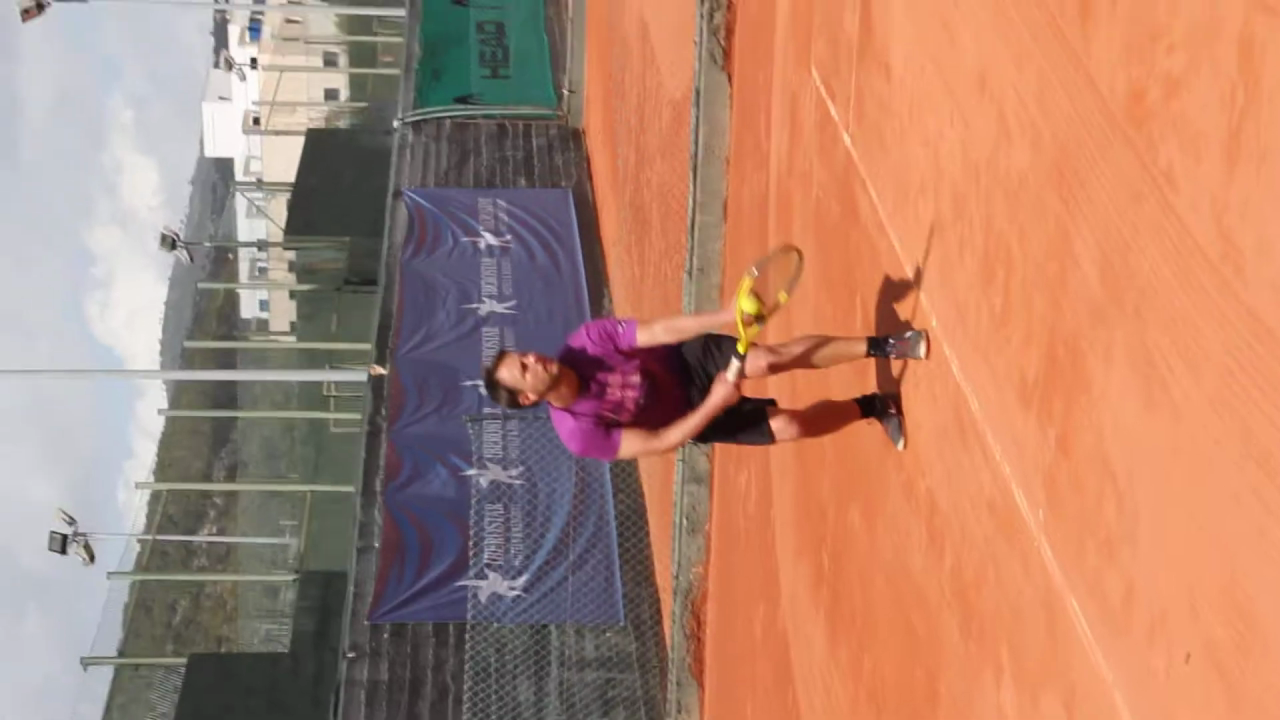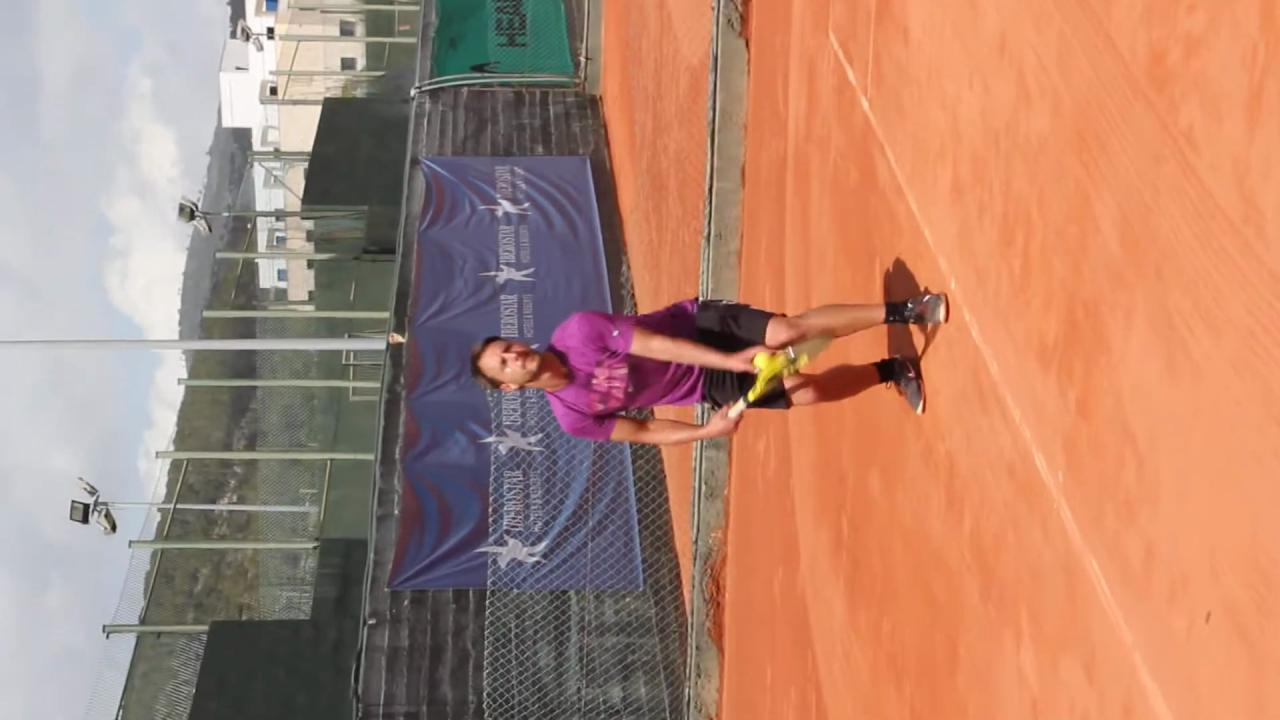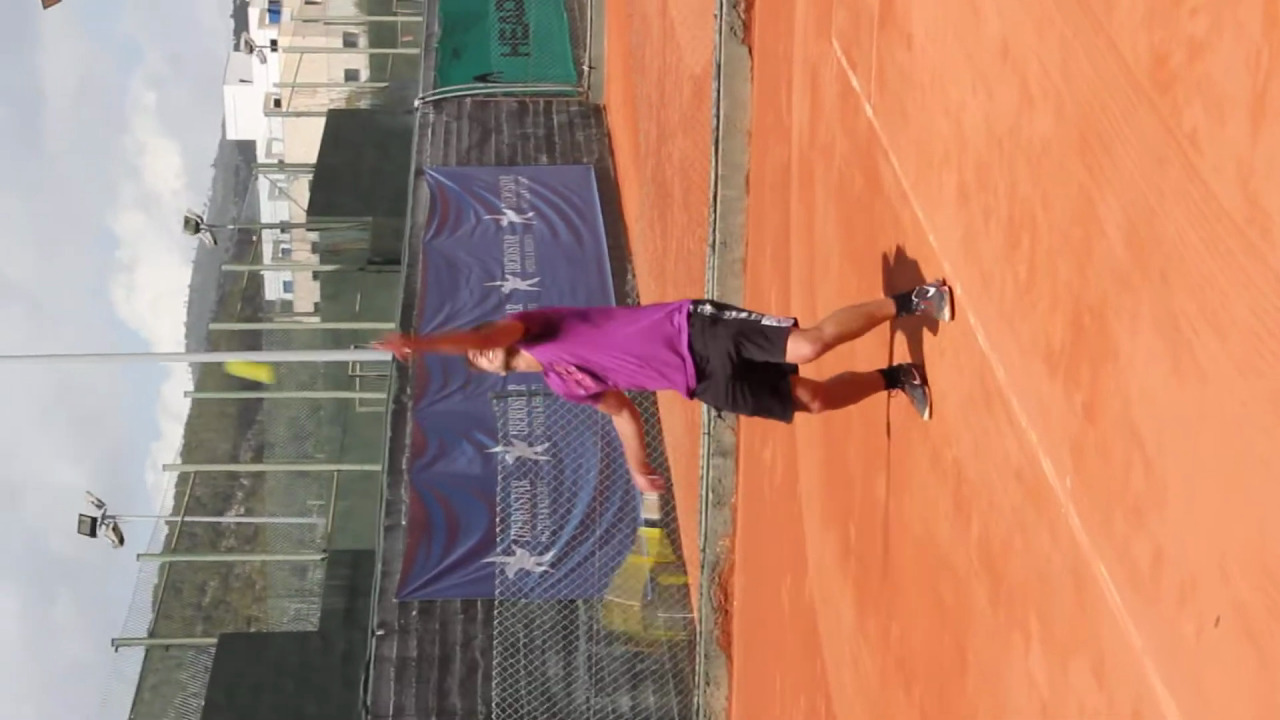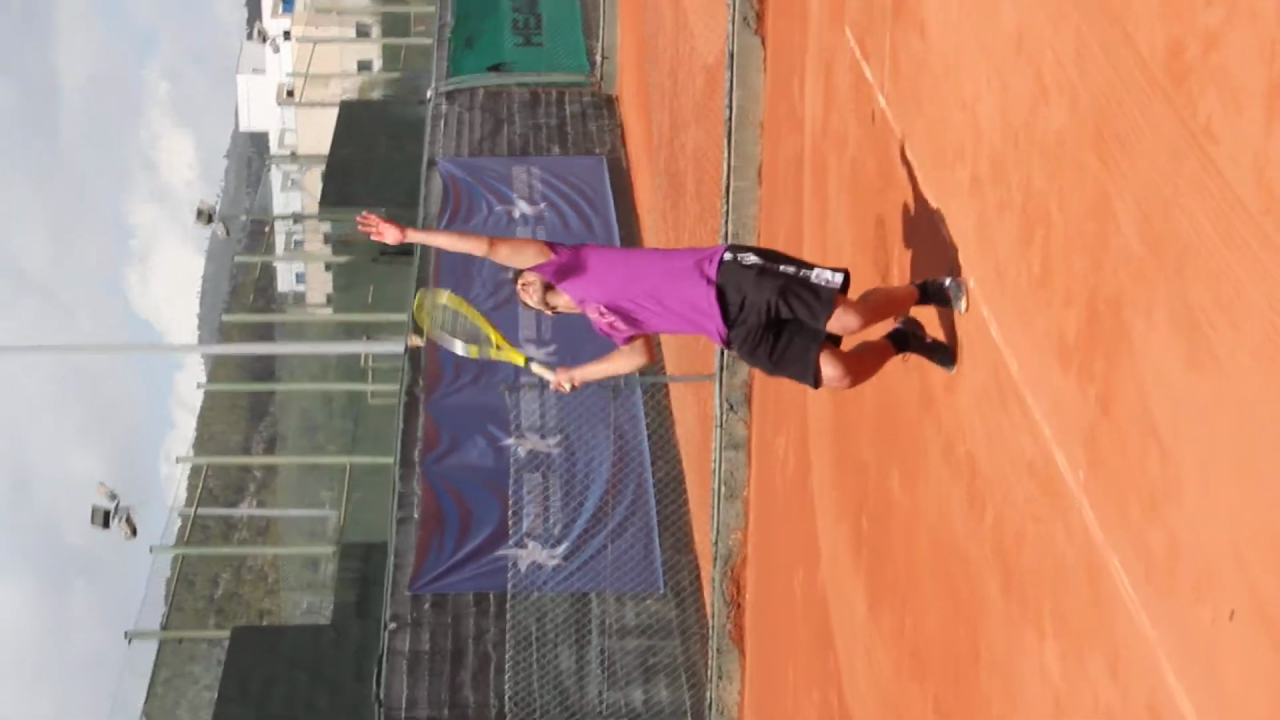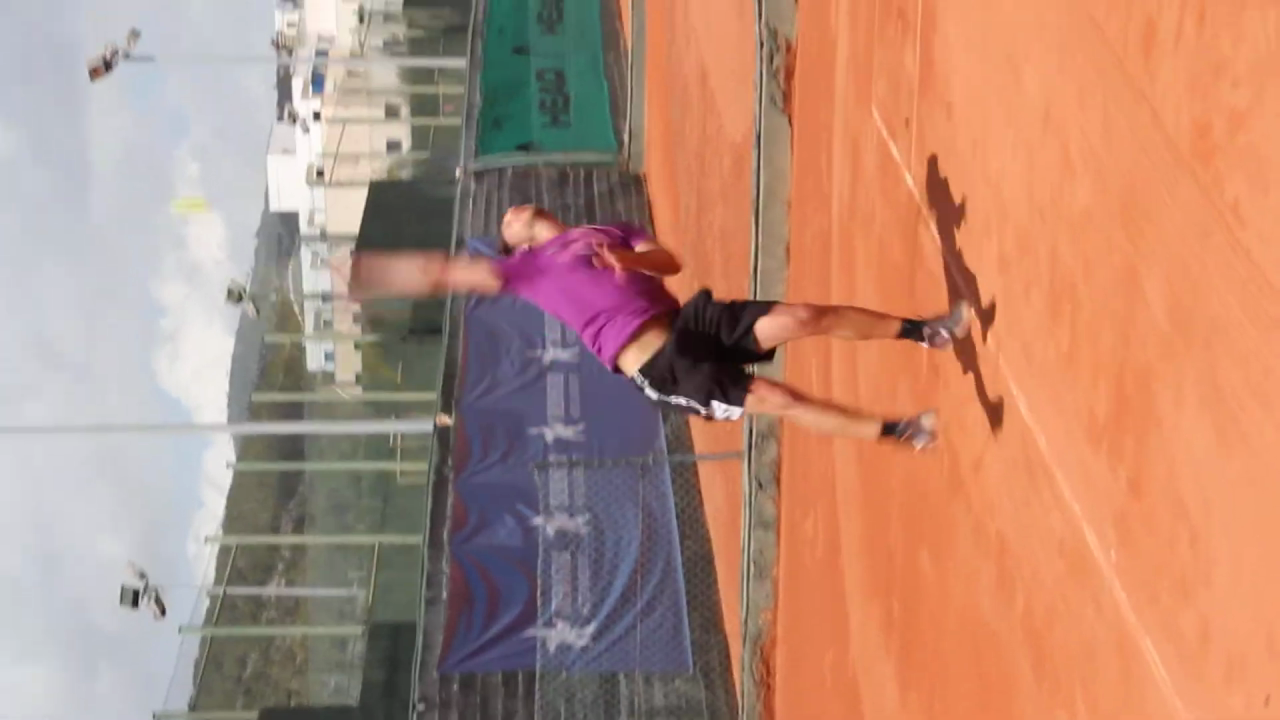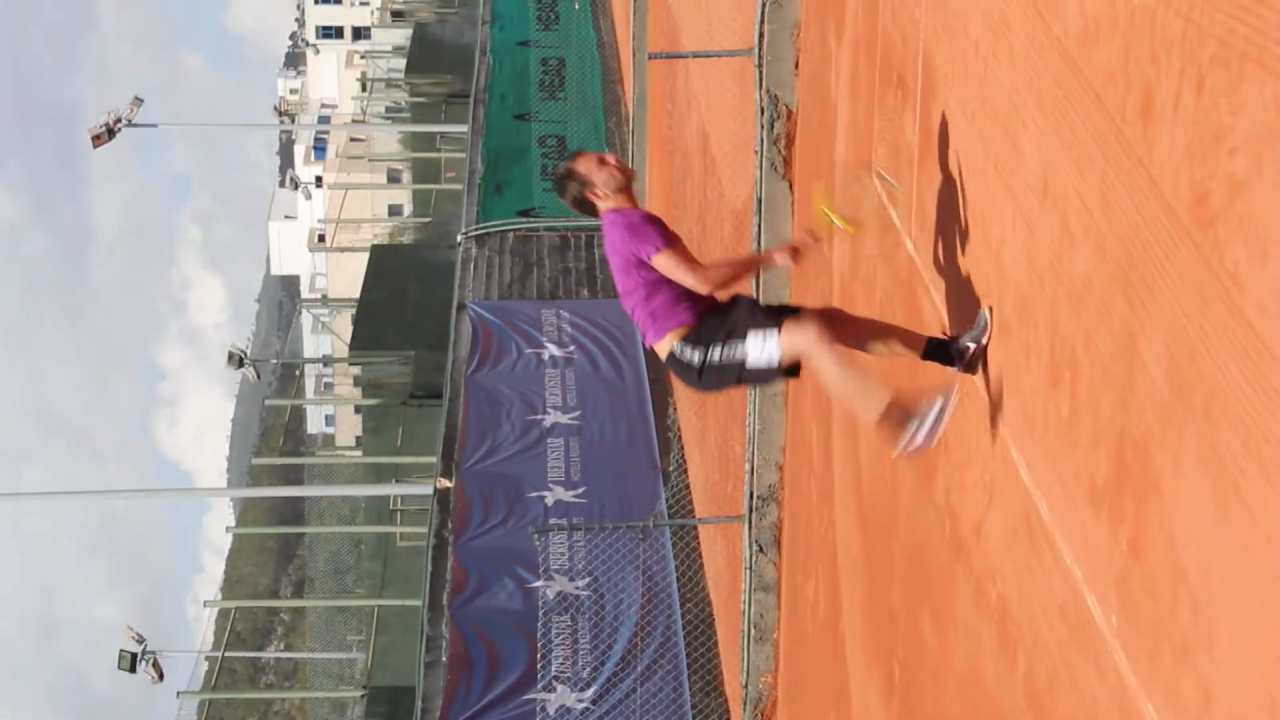
dt=0.4s
person 1, frame 1
left shoulder: (586, 342)
right shoulder: (577, 433)
left elbow: (663, 330)
right elbow: (659, 443)
left wrist: (729, 314)
right wrist: (715, 404)
left hip: (687, 361)
right hip: (691, 419)
left knee: (766, 359)
right knee: (788, 426)
left ankle: (883, 346)
right ankle: (873, 406)
person 1, frame 2
left shoulder: (578, 332)
right shoulder: (571, 415)
left elbow: (656, 344)
right elbow: (641, 432)
left wrist: (732, 357)
right wrist: (706, 432)
left hip: (701, 323)
right hip: (706, 387)
left knee: (785, 331)
right knee: (807, 391)
left ankle: (903, 311)
right ankle: (891, 370)
person 1, frame 3
left shoulder: (530, 324)
right shoulder: (567, 383)
left elbow: (485, 331)
right elbow: (623, 411)
left wrist: (421, 341)
right wrist: (639, 470)
left hip: (692, 327)
right hip: (706, 382)
left knee: (807, 346)
right knee: (810, 399)
left ankle: (906, 301)
right ankle: (895, 377)
person 1, frame 4
left shoulder: (564, 264)
right shoulder: (606, 320)
left elbow: (494, 246)
right elbow: (642, 351)
left wrist: (412, 233)
right wrist: (575, 374)
left hip: (730, 276)
right hip: (743, 332)
left knee: (852, 317)
right knee: (837, 374)
left ankle: (930, 290)
right ankle: (904, 340)
person 1, frame 5
left shoulder: (609, 235)
right shoulder: (527, 265)
left elbow: (670, 264)
right elbow: (447, 273)
left wrist: (630, 259)
right wrist: (379, 270)
left hip: (689, 323)
right hip: (663, 371)
left knee: (797, 320)
right knee: (777, 400)
left ankle: (922, 330)
right ankle: (894, 428)
person 1, frame 6
left shoulder: (629, 227)
right shoulder: (627, 225)
right elbow: (704, 281)
right wrist: (771, 257)
left hip: (712, 326)
right hip: (695, 351)
left knee: (833, 321)
right knee: (812, 338)
left ankle: (953, 353)
right ankle: (902, 424)
